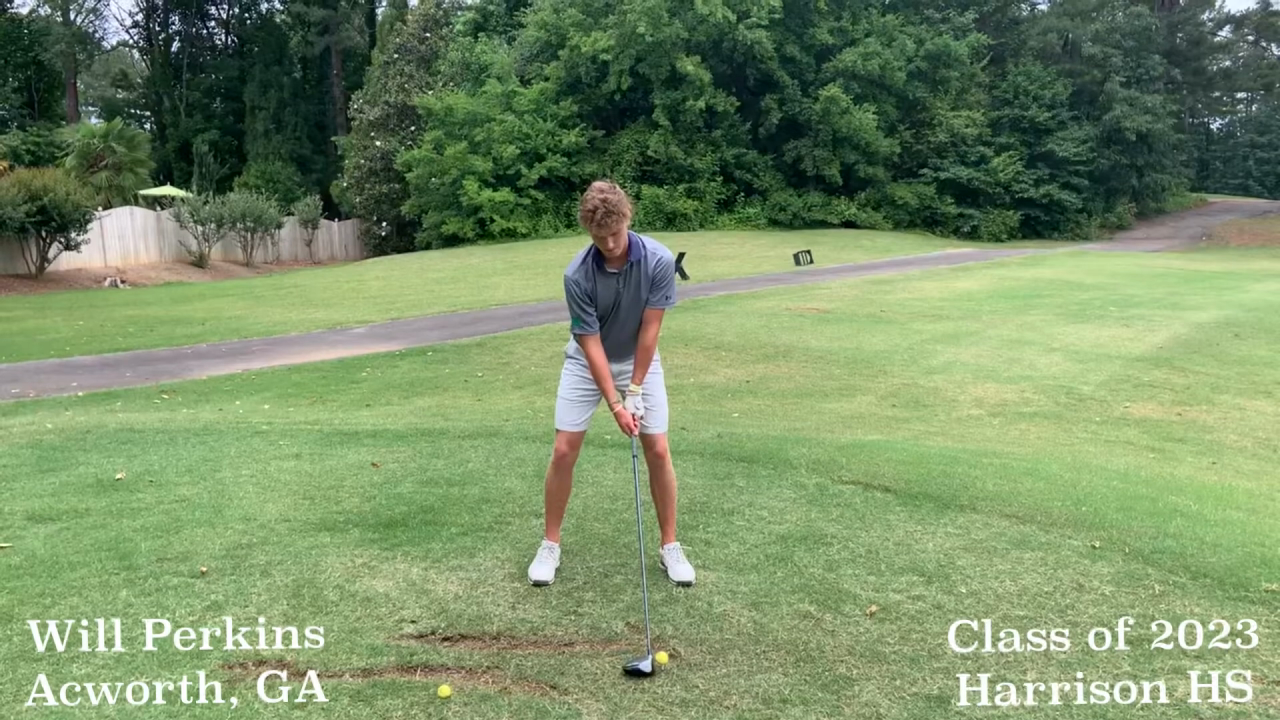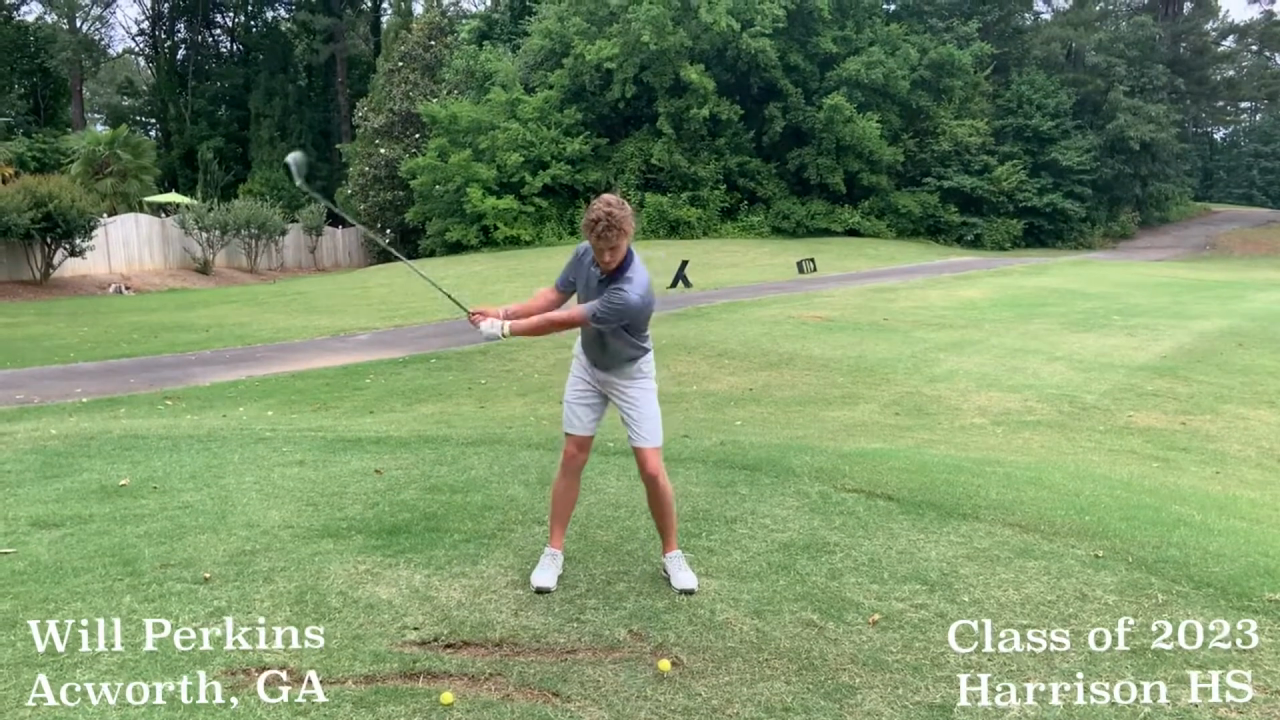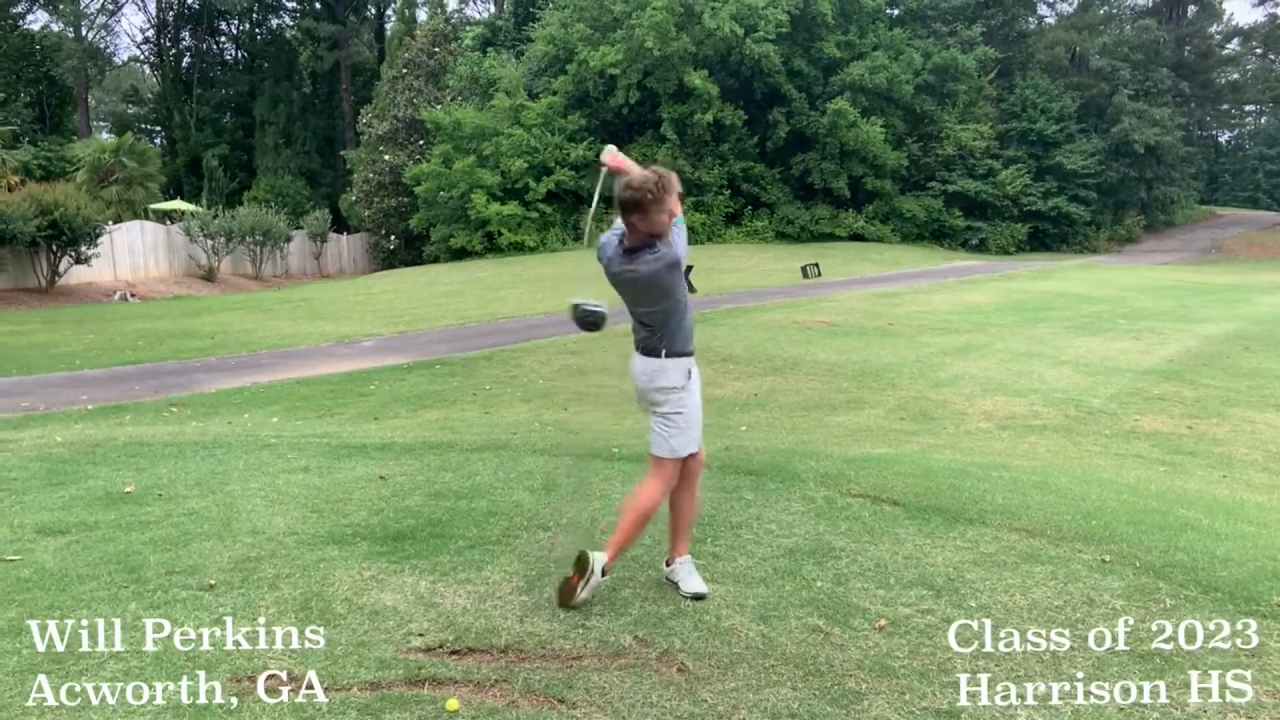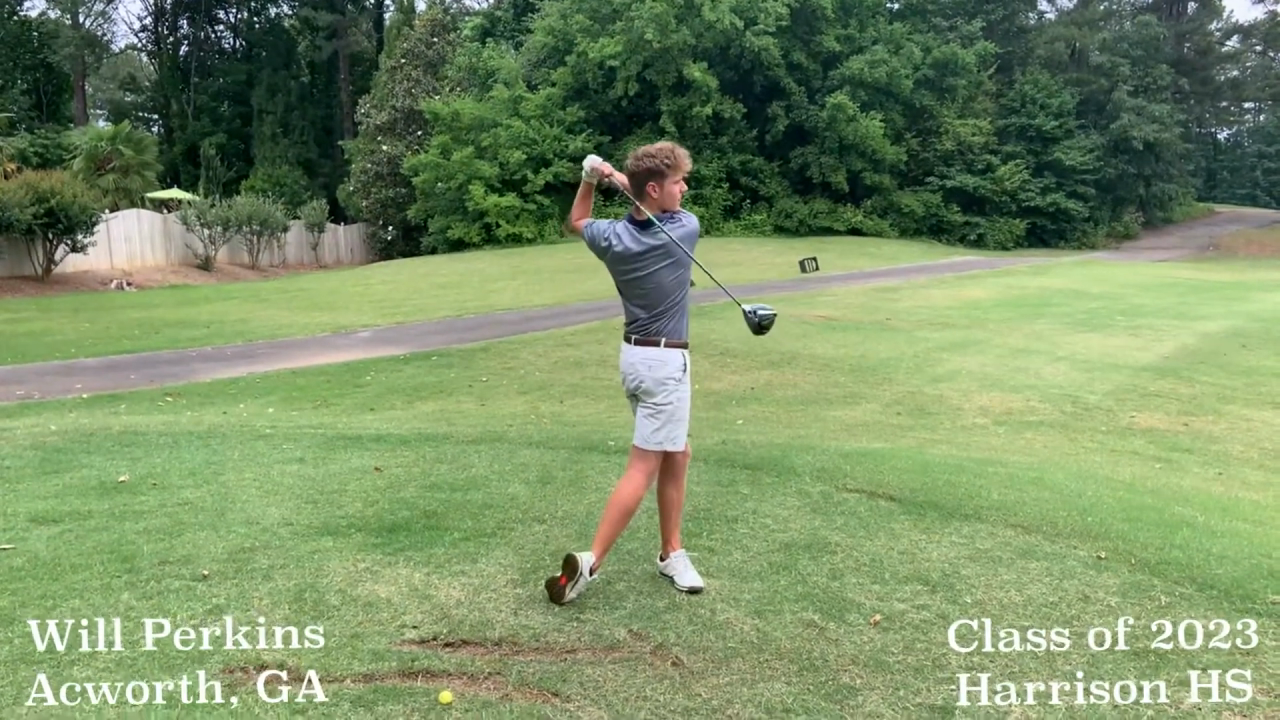
dt=1s
person 1, frame 1
left shoulder: (659, 260)
right shoulder: (577, 275)
left elbow: (649, 329)
right elbow: (590, 342)
left wrist: (635, 390)
right wrist: (614, 403)
left hip: (639, 361)
right hip: (586, 363)
left knee: (658, 452)
right knee: (564, 451)
left ankle: (670, 546)
right ankle: (550, 545)
person 1, frame 2
left shoulder: (632, 295)
right shoulder: (589, 253)
left elbow: (562, 321)
right elbow: (555, 294)
left wrist: (505, 330)
right wrist: (503, 313)
left hip: (630, 373)
right hip: (587, 365)
left knee: (651, 469)
right knee: (572, 458)
left ankle: (671, 554)
right ankle: (553, 552)
person 1, frame 3
left shoulder: (611, 248)
right shoulder: (665, 256)
left elbow: (635, 210)
right elbow: (668, 216)
left wrist: (622, 170)
right wrist: (624, 164)
left hip: (652, 362)
right hip: (671, 370)
left knee: (692, 461)
right knee: (664, 475)
left ankle: (679, 557)
right ankle: (601, 562)
person 1, frame 4
left shoulder: (611, 237)
right shoulder: (685, 231)
left elbow: (577, 222)
right elbow: (672, 213)
left wrist: (589, 178)
right wrist: (622, 179)
left hip: (634, 354)
right hip: (665, 361)
left knee: (677, 455)
right knee: (643, 468)
left ankle: (671, 553)
right ankle: (588, 562)
